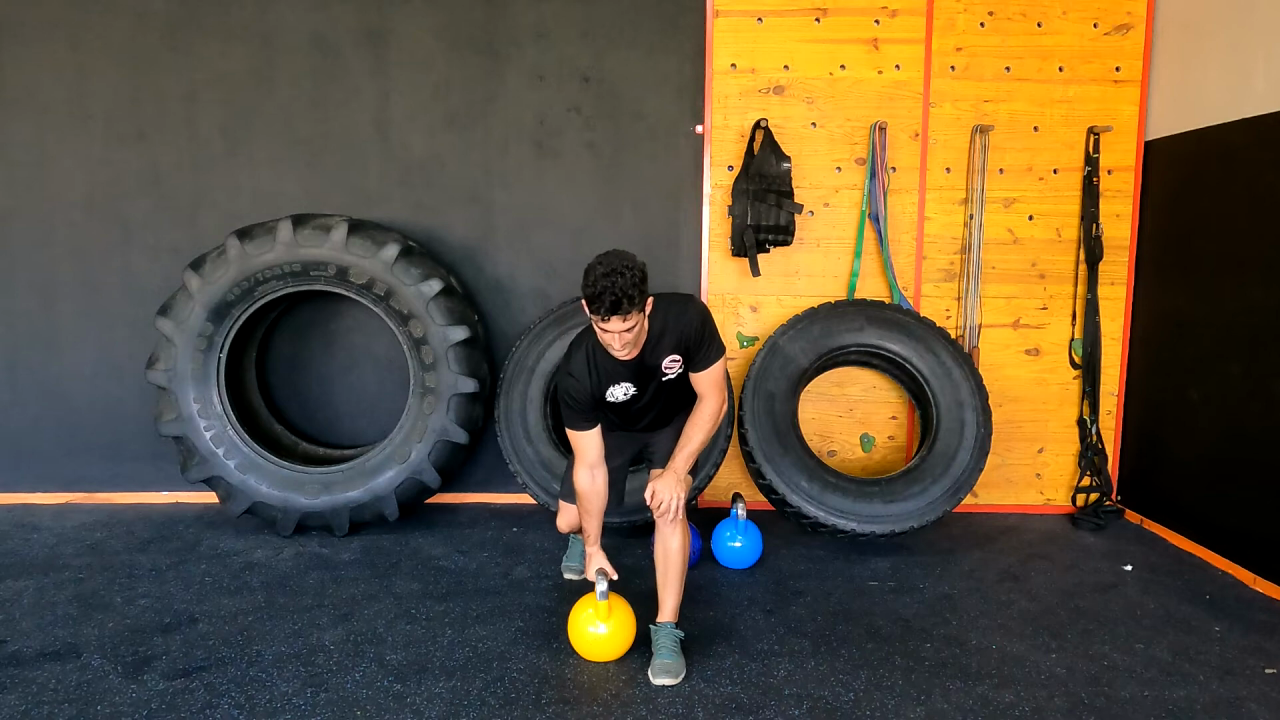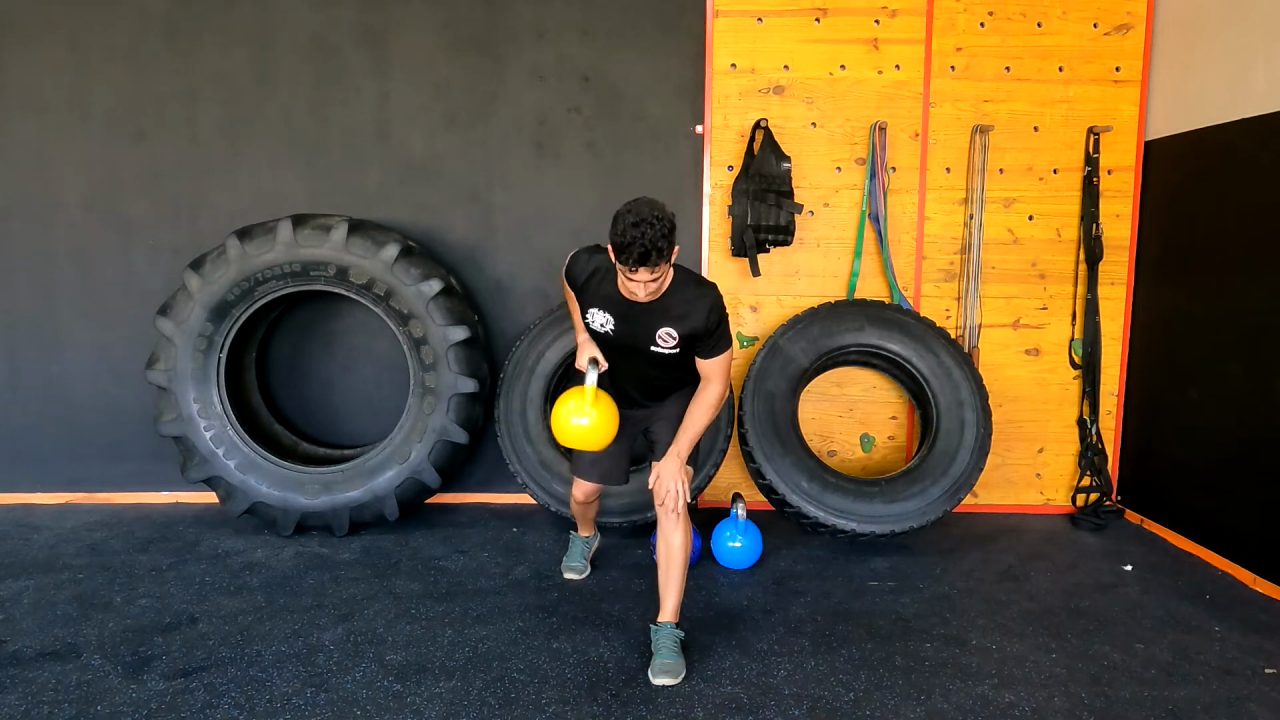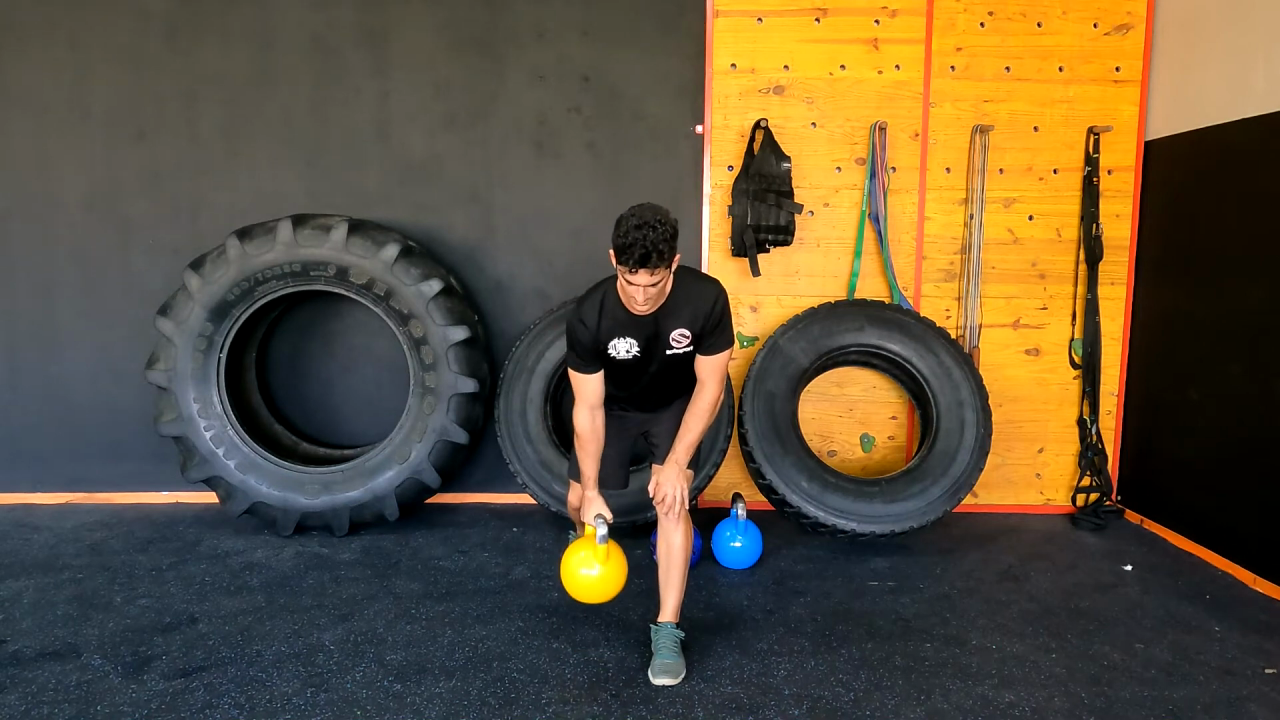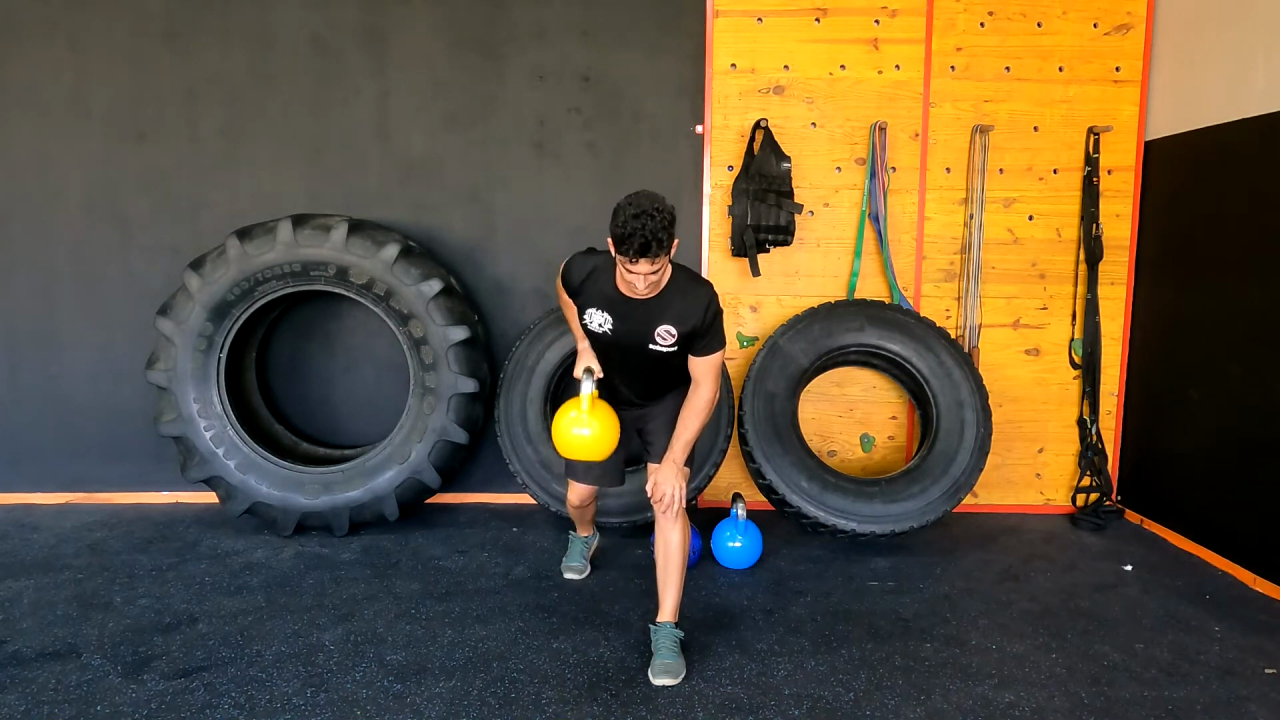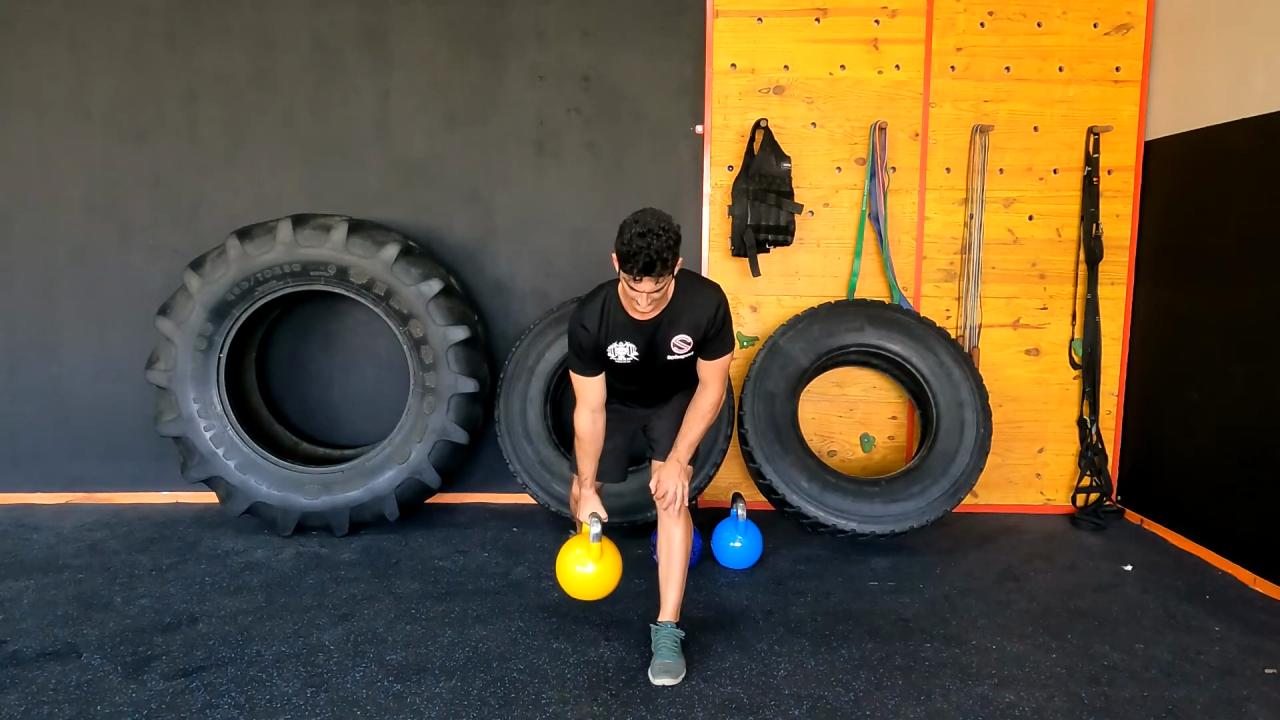
dt=1s
person 1, frame 1
left shoulder: (688, 318)
right shoulder: (577, 370)
left elbow: (713, 397)
right elbow: (590, 465)
left wrist: (676, 471)
right wrist: (594, 548)
left hip: (675, 420)
right hip: (612, 427)
left knee: (668, 507)
right knee: (569, 521)
left ankle: (665, 631)
right ankle: (582, 538)
person 1, frame 2
left shoulder: (700, 302)
right shoulder: (586, 267)
left elbow: (715, 383)
left wrist: (676, 455)
right wrist: (584, 337)
left hip: (674, 401)
right hip: (608, 395)
left knee: (671, 500)
right knee: (584, 492)
left ankle: (666, 630)
right ankle: (584, 535)
person 1, frame 3
left shoulder: (706, 299)
right shoulder: (589, 315)
left elbow: (710, 385)
right elbow: (588, 408)
left wrist: (677, 462)
right wrist: (591, 491)
left hip: (676, 405)
right hip: (613, 406)
left knee: (672, 500)
right knee: (578, 501)
left ankle: (666, 631)
right ankle: (583, 537)
person 1, frame 4
left shoulder: (697, 300)
right shoulder: (584, 271)
left elbow: (705, 385)
left wrist: (673, 461)
right wrist: (583, 345)
left hip: (668, 401)
right hip: (602, 396)
left knee: (668, 500)
right knee: (579, 495)
left ankle: (666, 631)
right ankle: (584, 536)
person 1, frame 5
left shoulder: (706, 303)
right shoulder: (590, 317)
left elbow: (712, 385)
right elbow: (590, 410)
left wrist: (677, 460)
right wrist: (587, 490)
left hip: (675, 401)
right hip: (613, 402)
left knee: (671, 498)
right knee: (581, 494)
left ankle: (667, 630)
